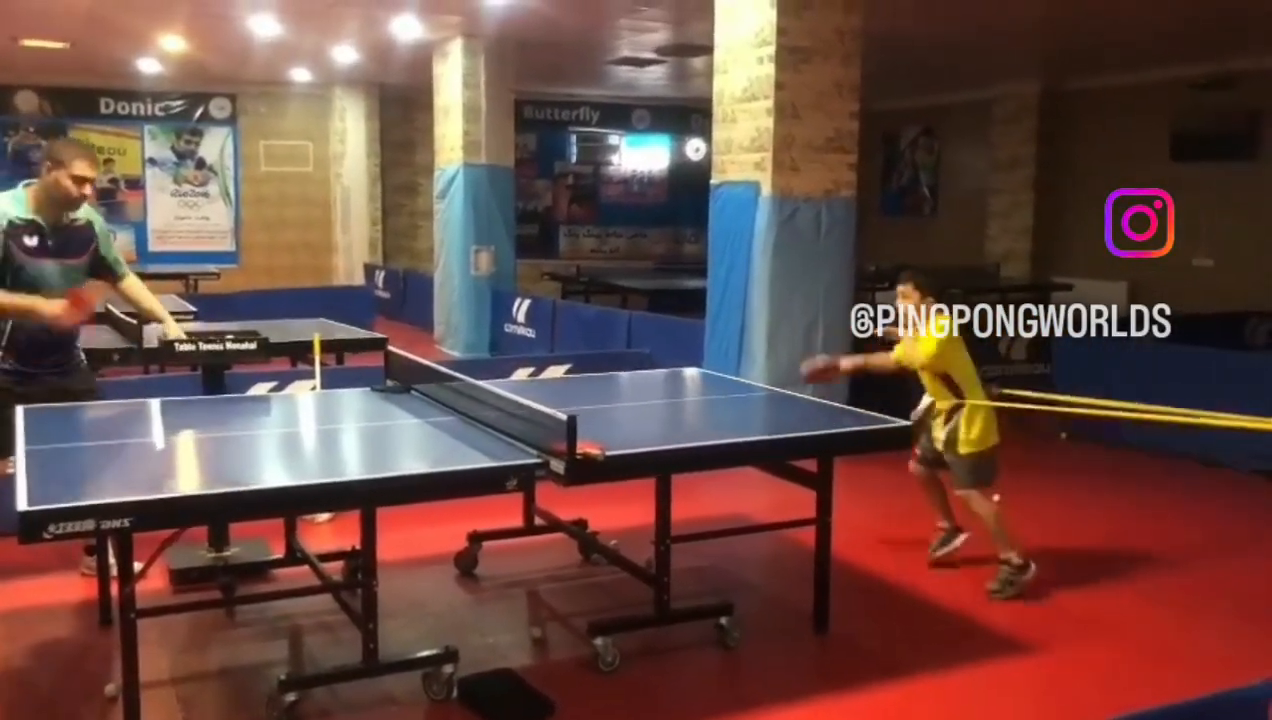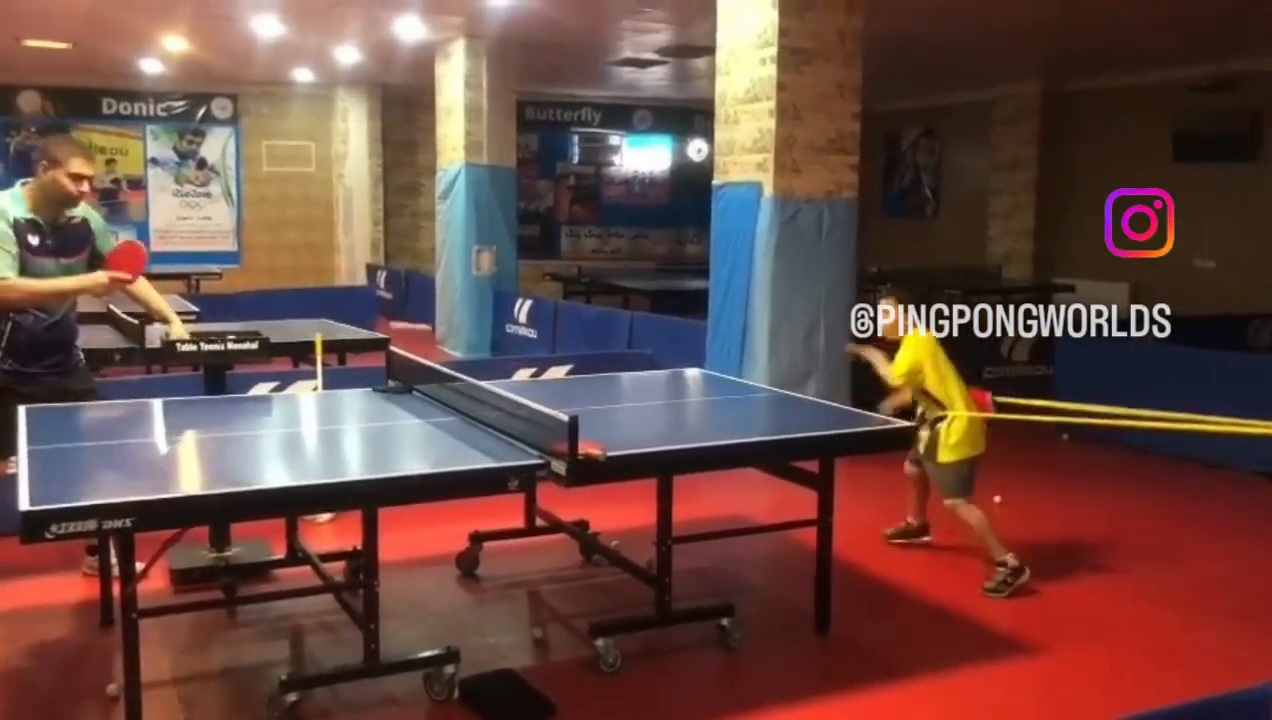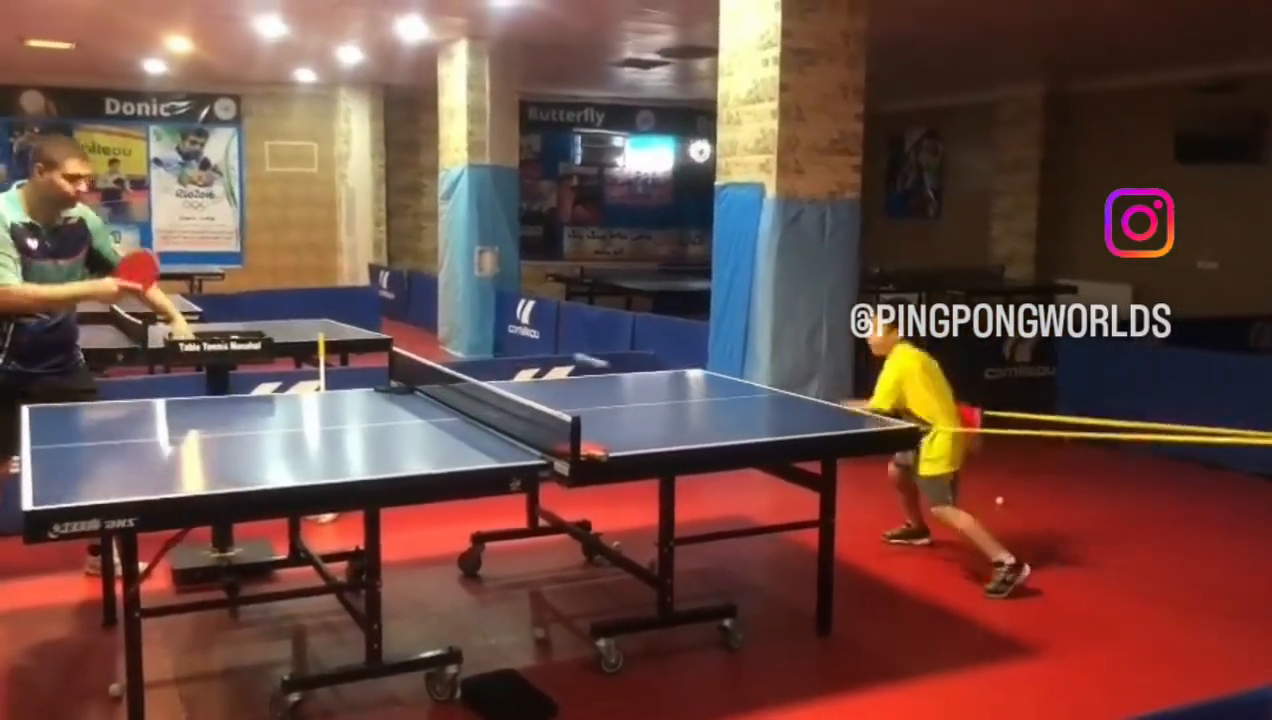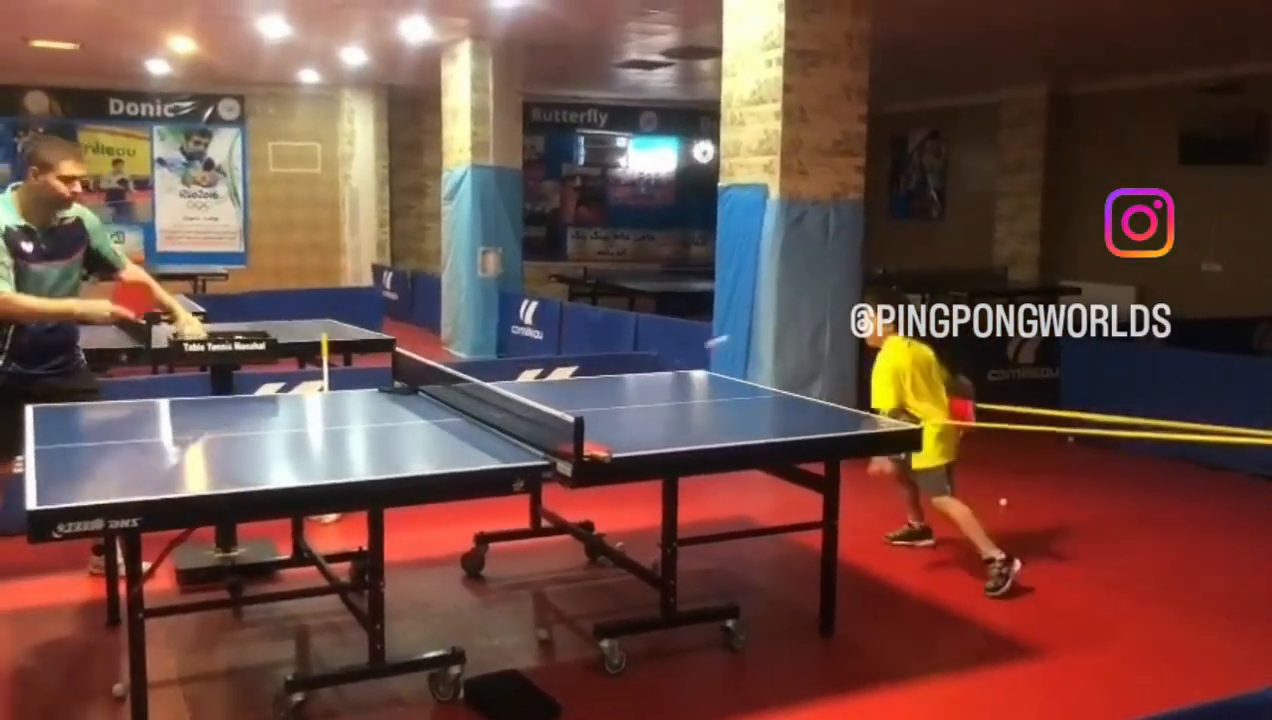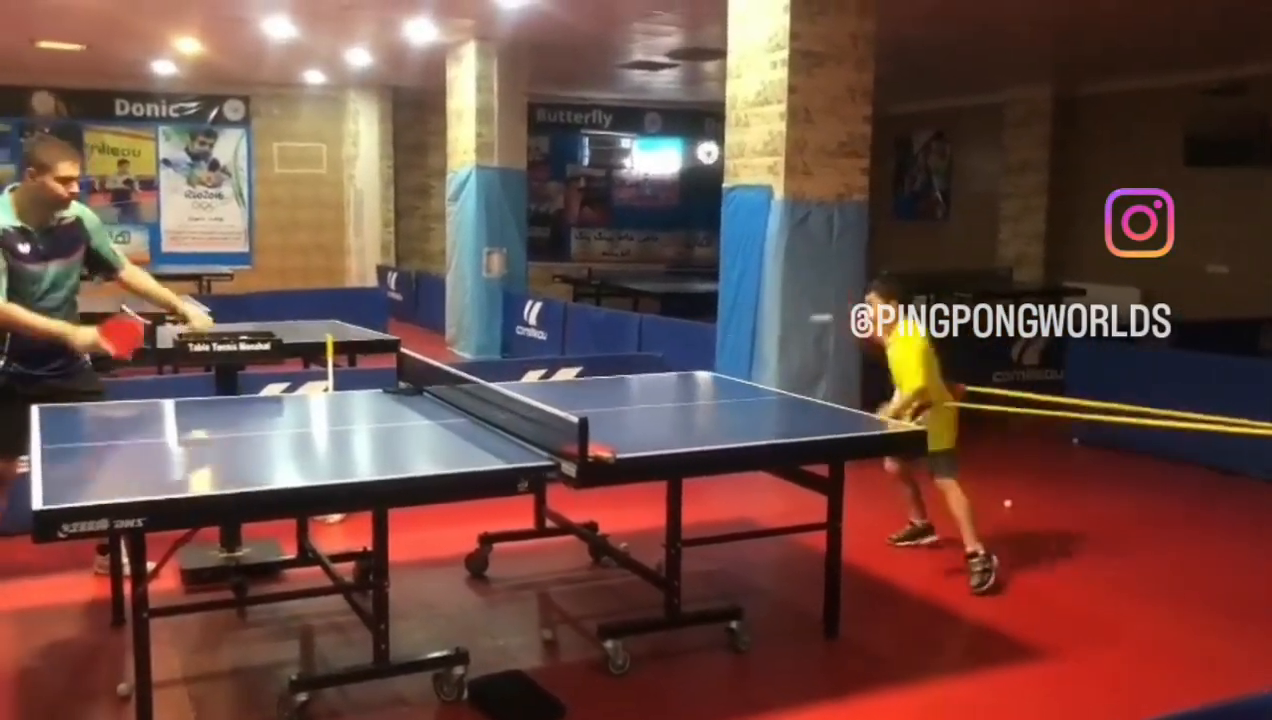
dt=0.1s
person 1, frame 1
left shoulder: (89, 223)
left elbow: (122, 277)
left wrist: (165, 319)
right wrist: (37, 306)
left hip: (65, 365)
left ankle: (97, 550)
person 1, frame 2
left shoulder: (86, 221)
left elbow: (126, 273)
left wrist: (171, 318)
right wrist: (81, 284)
left hip: (64, 364)
left ankle: (98, 550)
person 1, frame 3
left shoulder: (82, 220)
left elbow: (123, 271)
left wrist: (174, 316)
right wrist: (90, 289)
left hip: (64, 365)
left ankle: (100, 550)
person 1, frame 4
left shoulder: (79, 220)
left elbow: (124, 270)
left wrist: (179, 312)
right wrist: (82, 308)
left hip: (65, 365)
left ankle: (105, 550)
person 1, frame 5
left shoulder: (80, 219)
left elbow: (123, 268)
left wrist: (182, 307)
right wrist: (67, 333)
left hip: (74, 365)
left ankle: (108, 550)
person 2, frame 1
left shoulder: (940, 326)
right shoulder: (920, 329)
left elbow: (921, 358)
right elbow: (897, 359)
left wrist: (896, 338)
right wrist: (849, 363)
left hip: (965, 417)
right hip: (942, 412)
left knee: (970, 493)
right knee: (920, 469)
left ankle: (1015, 563)
right ankle: (950, 529)
person 2, frame 2
left shoulder: (915, 343)
right shoulder: (915, 341)
left elbow: (896, 379)
left wrist: (872, 355)
right wrist: (897, 401)
left hip: (952, 427)
right hip: (938, 422)
left knee: (955, 502)
right knee: (913, 470)
left ankle: (1010, 565)
right ankle: (916, 525)
person 2, frame 3
left shoulder: (896, 365)
right shoulder: (920, 357)
left elbow: (879, 407)
right elbow: (942, 396)
left hip: (936, 441)
right hip: (929, 434)
left knee: (943, 509)
right knee: (897, 472)
left ankle: (1008, 564)
right ankle: (915, 529)
person 2, frame 4
left shoulder: (888, 358)
right shoulder: (917, 348)
left elbow: (886, 410)
right elbow: (945, 380)
left wrist: (879, 454)
left hip: (929, 433)
right hip: (924, 427)
left knee: (942, 499)
right knee: (895, 468)
left ankle: (998, 559)
right ankle: (919, 528)
person 2, frame 5
left shoulder: (910, 339)
right shoulder: (896, 332)
left elbow: (918, 389)
left wrist: (891, 412)
left hip: (932, 415)
right hip: (912, 412)
left knee: (946, 483)
right knee: (896, 466)
left ankle: (978, 555)
right ankle: (921, 526)
